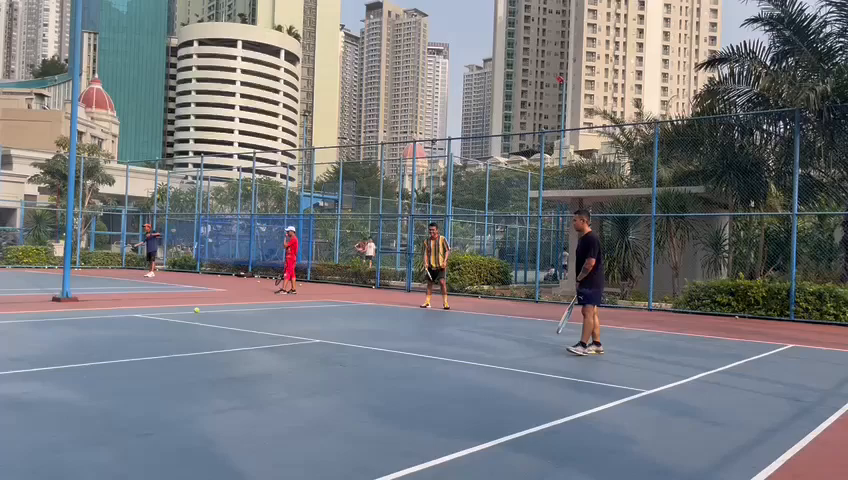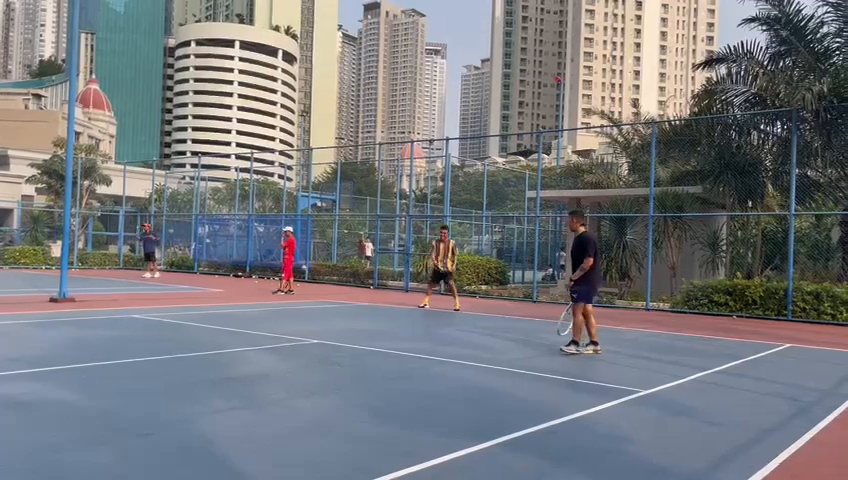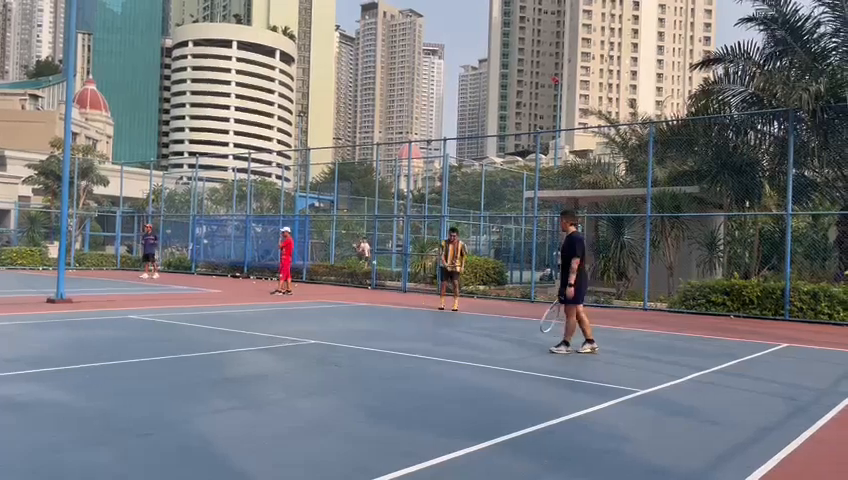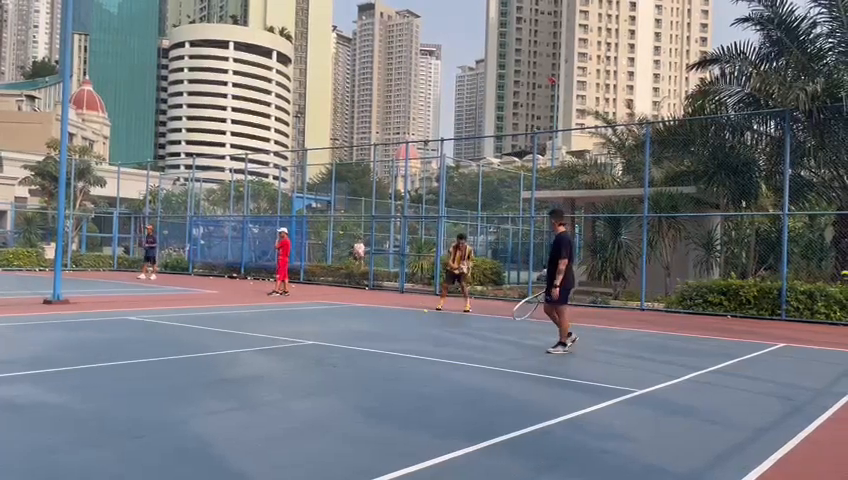
dt=0.3s
person 1, frame 1
left shoulder: (592, 238)
right shoulder: (582, 238)
left elbow: (590, 263)
left wrist: (578, 279)
right wrist: (580, 281)
left hip: (591, 283)
right hip: (587, 283)
left knee: (587, 312)
right knee: (592, 313)
left ankle: (583, 345)
right ankle: (596, 344)
person 1, frame 2
left shoulder: (587, 238)
right shoulder: (578, 238)
left elbow: (588, 262)
left wrist: (572, 278)
right wrist: (575, 279)
left hip: (586, 282)
right hip: (583, 282)
left knee: (577, 310)
right knee: (587, 312)
left ankle: (575, 344)
right ankle: (594, 344)
person 1, frame 3
left shoulder: (574, 238)
right shoulder: (571, 238)
left elbow: (575, 263)
left wrist: (570, 284)
right wrist: (568, 284)
left hip: (574, 283)
right hip: (576, 283)
left knee: (570, 313)
right knee: (578, 312)
left ankle: (565, 344)
right ankle: (590, 342)
person 1, frame 4
left shoulder: (562, 238)
right shoulder: (561, 237)
left elbow: (563, 264)
left wrist: (556, 285)
right wrist: (553, 284)
left hip: (561, 283)
right hip: (557, 282)
left knee: (560, 312)
right knee: (548, 309)
left ankle: (563, 344)
right ankle: (568, 335)
